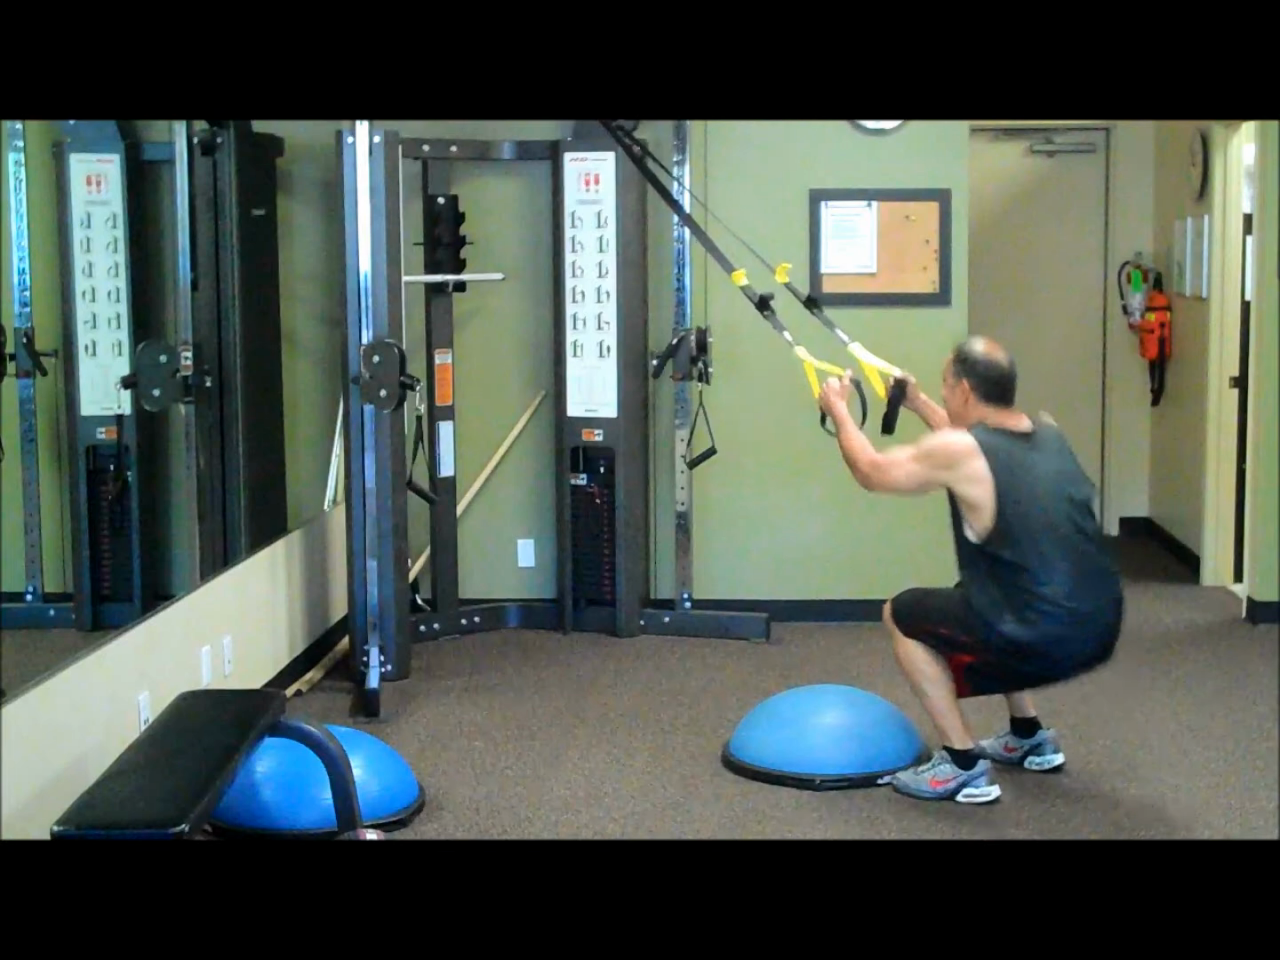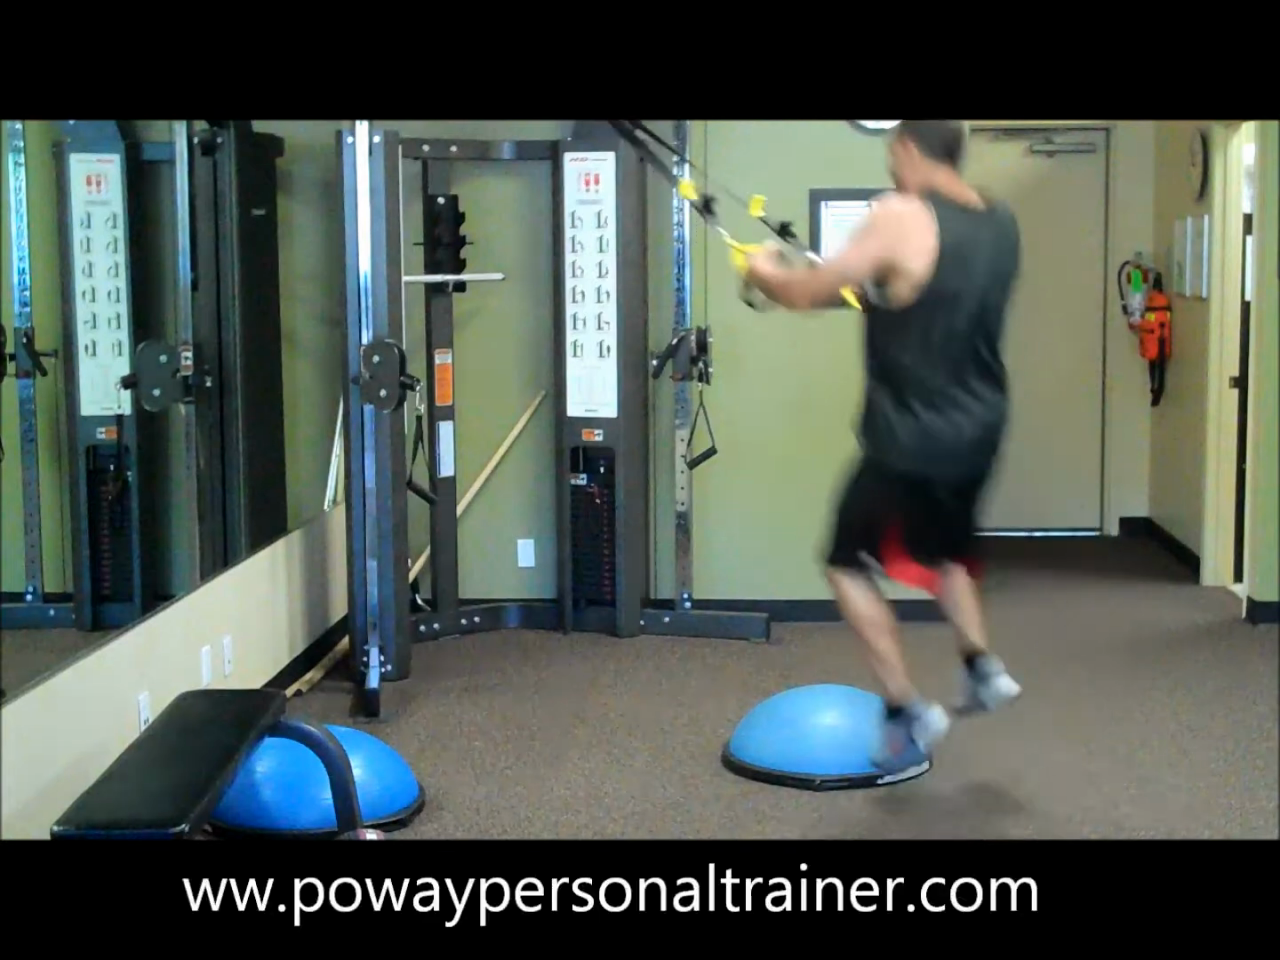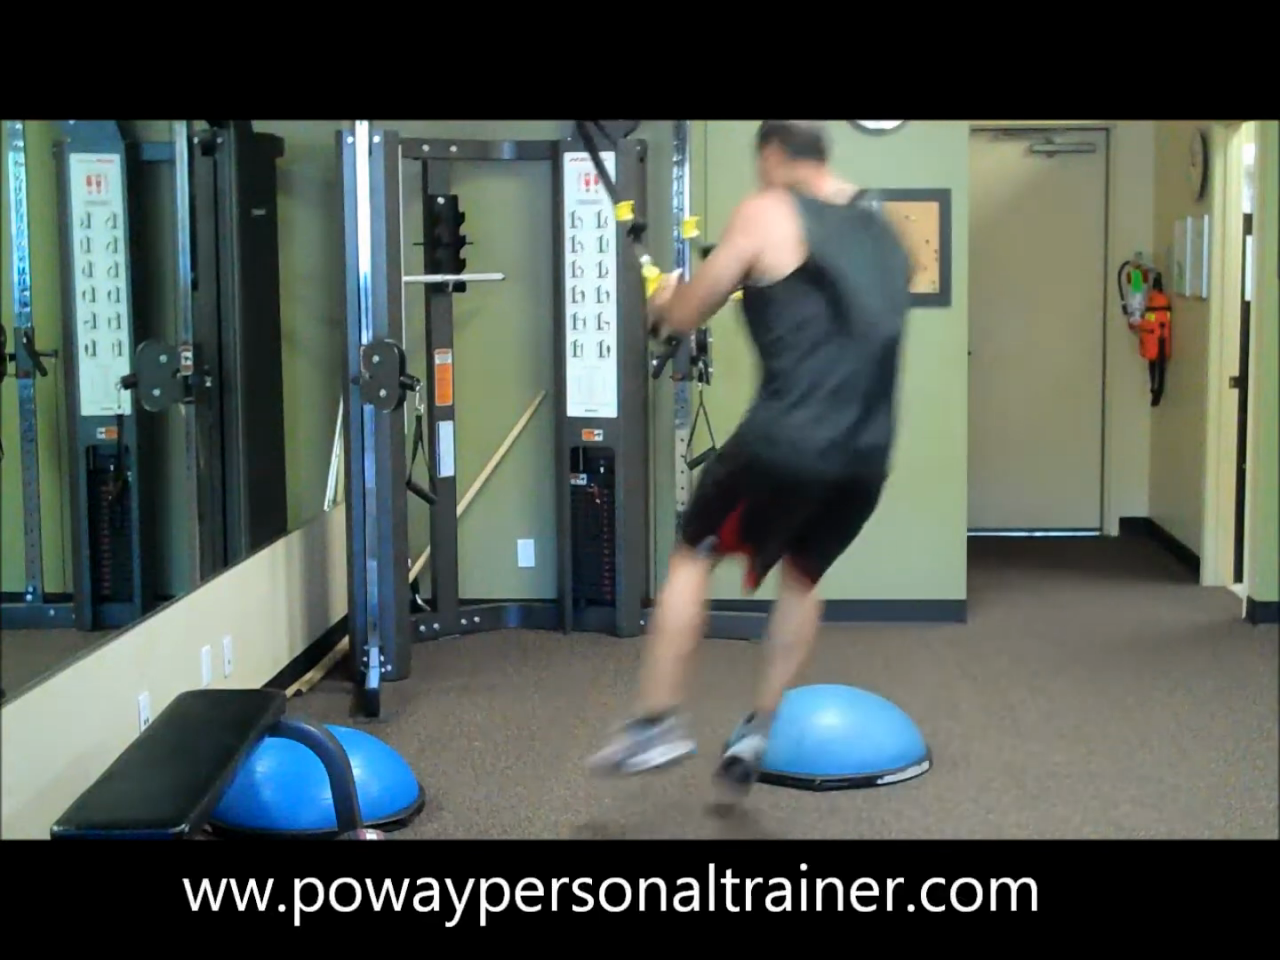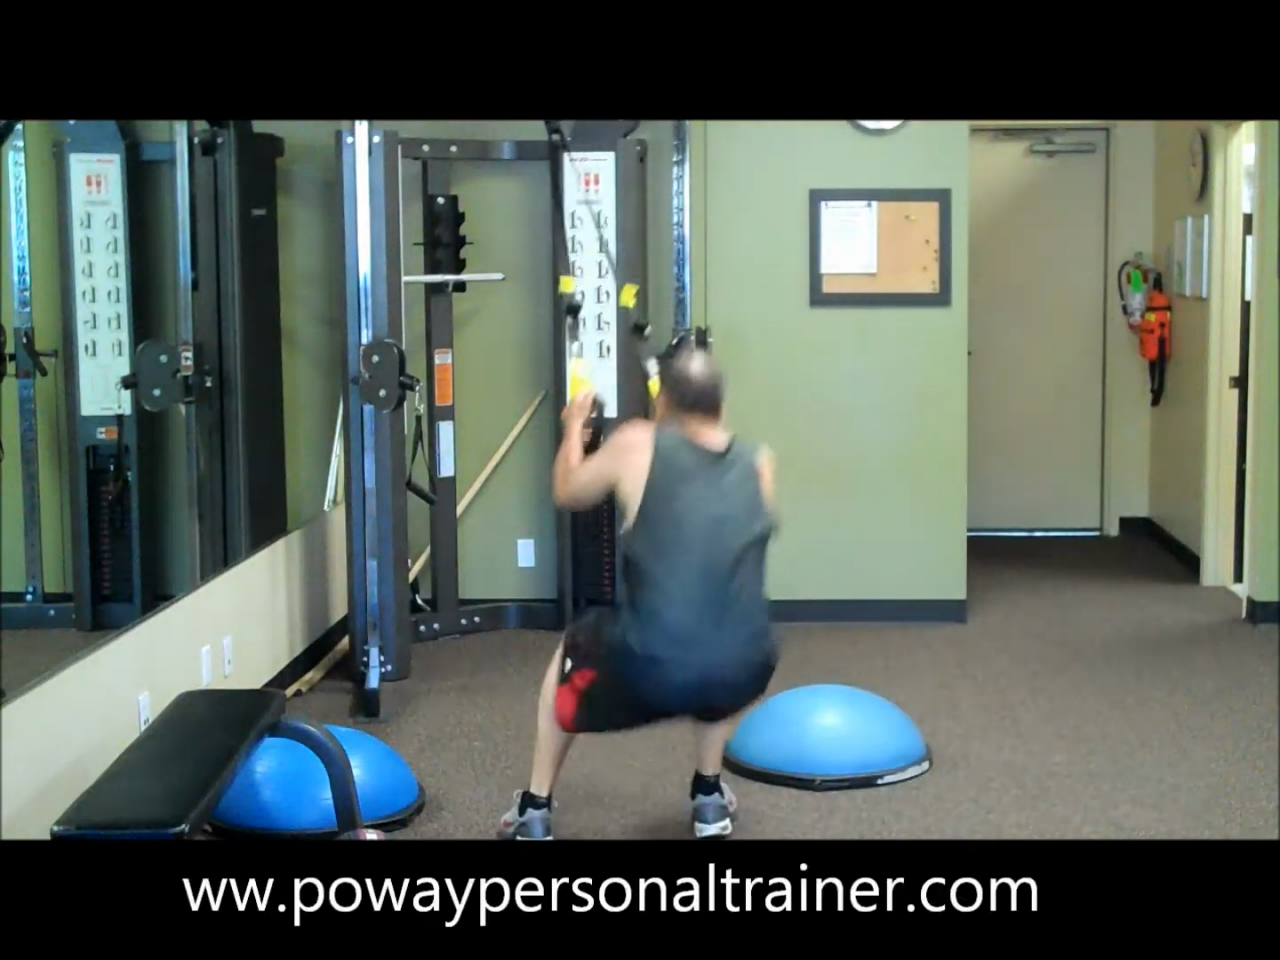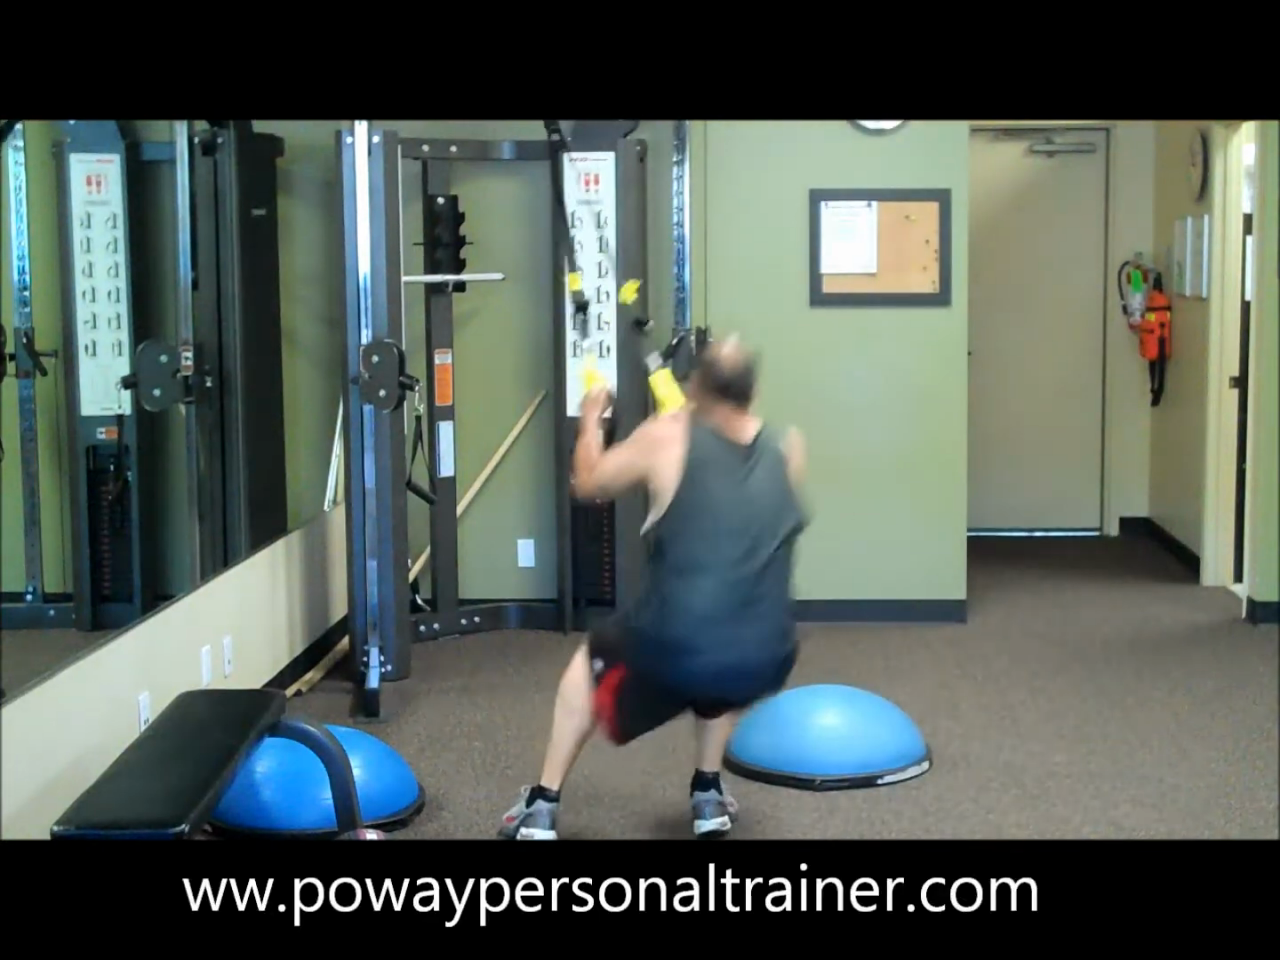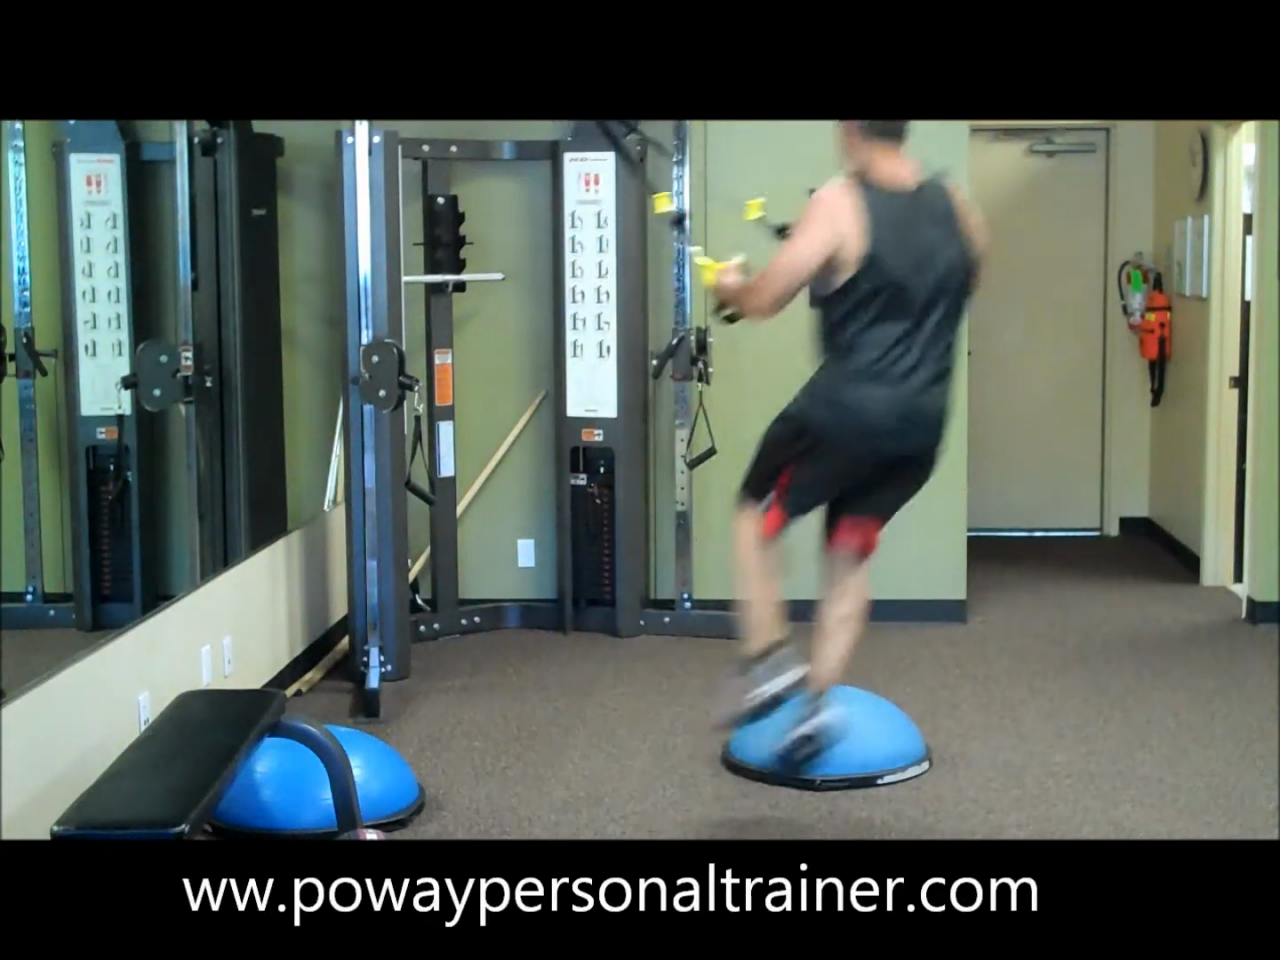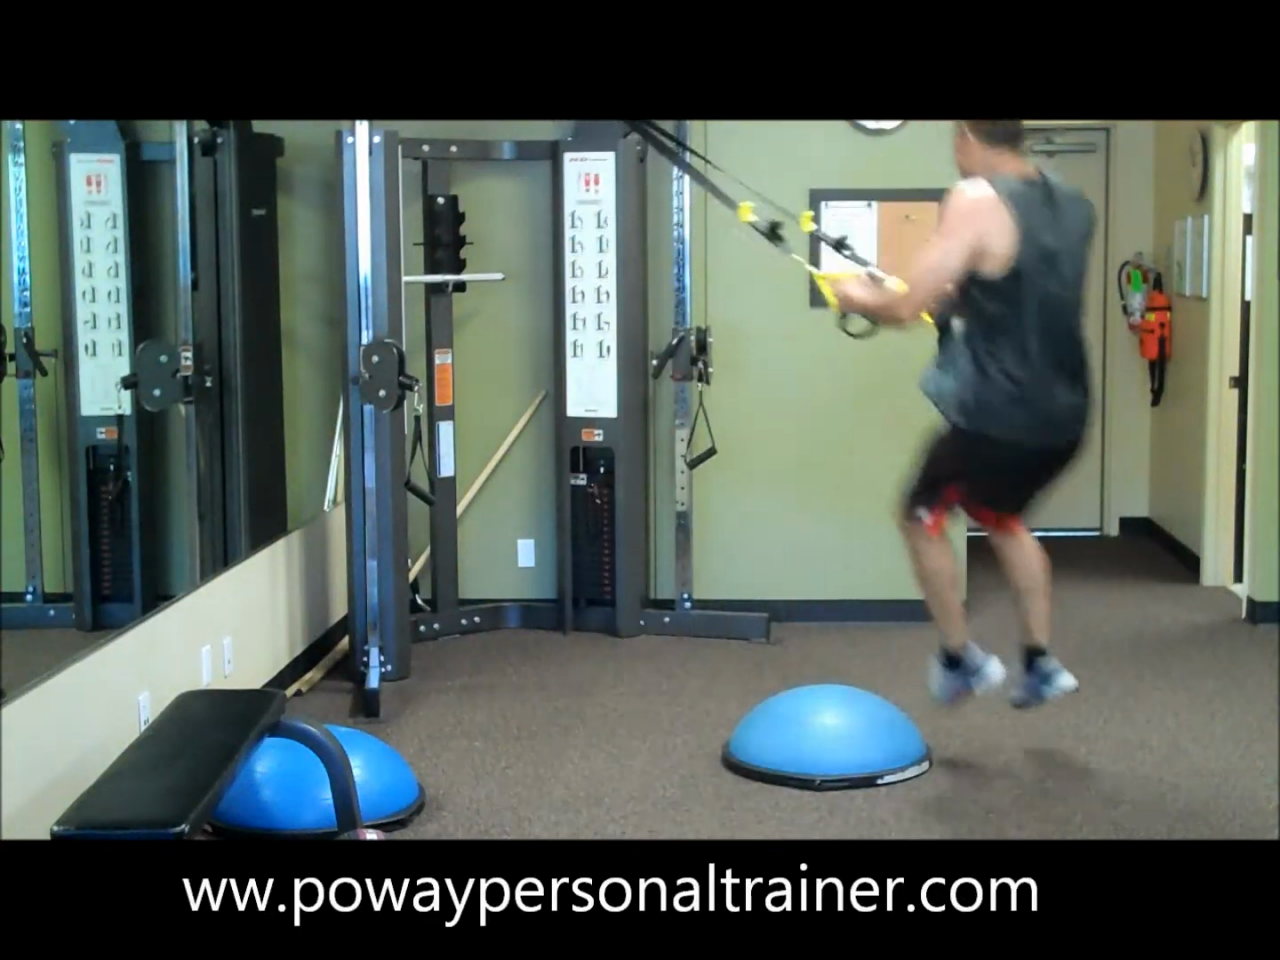
dt=0.3s
person 1, frame 1
left shoulder: (959, 454)
right shoulder: (1050, 434)
left elbow: (872, 472)
left wrist: (837, 409)
right wrist: (915, 400)
left hip: (1047, 641)
right hip: (1101, 626)
left knee: (904, 616)
right knee: (980, 601)
left ankle: (963, 766)
right ankle: (1030, 736)
person 1, frame 2
left shoulder: (902, 218)
right shoulder: (1002, 223)
left elbow: (806, 294)
left wrist: (763, 272)
left hip: (910, 444)
right hip: (976, 434)
left knee: (849, 566)
right knee: (943, 546)
left ankle: (908, 710)
right ankle: (983, 667)
person 1, frame 3
left shoulder: (768, 214)
right shoulder: (883, 229)
left elbow: (683, 317)
left wrist: (661, 299)
left hip: (787, 444)
right hip: (866, 456)
left knee: (691, 554)
right knee: (801, 577)
left ankle: (655, 724)
right ankle: (753, 730)
person 1, frame 4
left shoulder: (636, 446)
right shoulder: (758, 466)
left elbow: (568, 491)
left wrist: (575, 423)
left hip: (653, 670)
right hip: (743, 674)
left knee: (573, 648)
left ankle: (534, 811)
right ankle: (709, 798)
person 1, frame 5
left shoulder: (667, 439)
right shoulder: (789, 452)
left elbow: (589, 483)
left wrist: (591, 418)
left hip: (678, 656)
right hip: (764, 666)
left knee: (591, 658)
left ankle: (542, 807)
right ankle: (708, 794)
person 1, frame 6
left shoulder: (839, 204)
right shoulder: (959, 209)
left elbow: (760, 301)
left wrist: (731, 287)
left hip: (845, 413)
right hip: (920, 427)
left knee: (756, 516)
right knee: (849, 555)
left ankle: (765, 661)
right ankle: (815, 701)
person 1, frame 7
left shoulder: (976, 201)
right shoulder: (1070, 204)
left elbow: (907, 307)
left wrist: (857, 297)
left hip: (998, 416)
right hip: (1064, 418)
left knee: (922, 519)
right knee: (1001, 519)
left ankle: (963, 662)
right ankle: (1042, 663)
